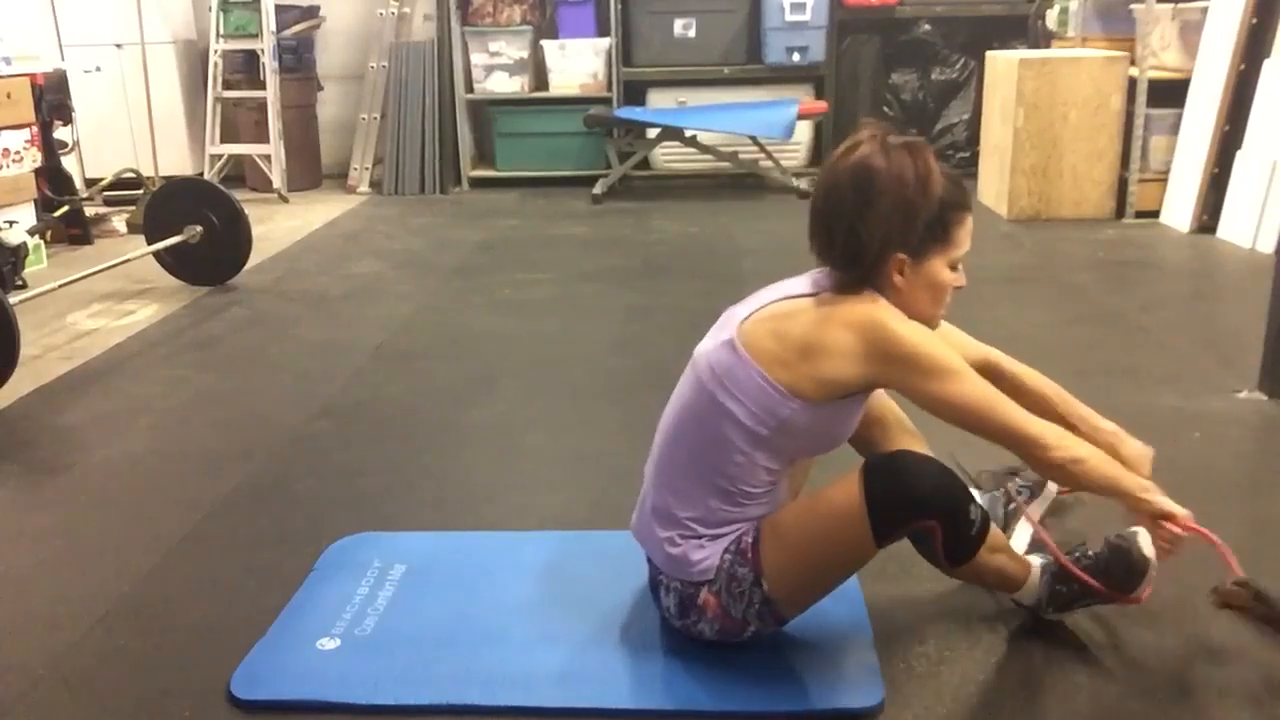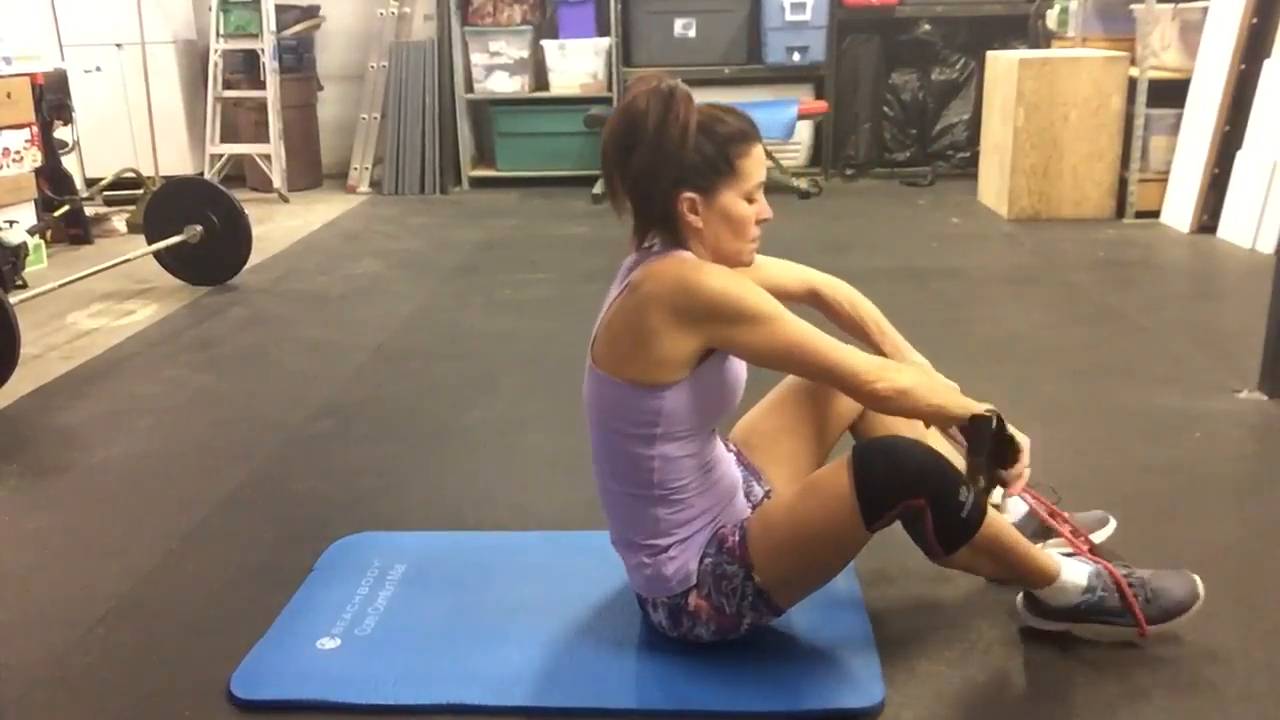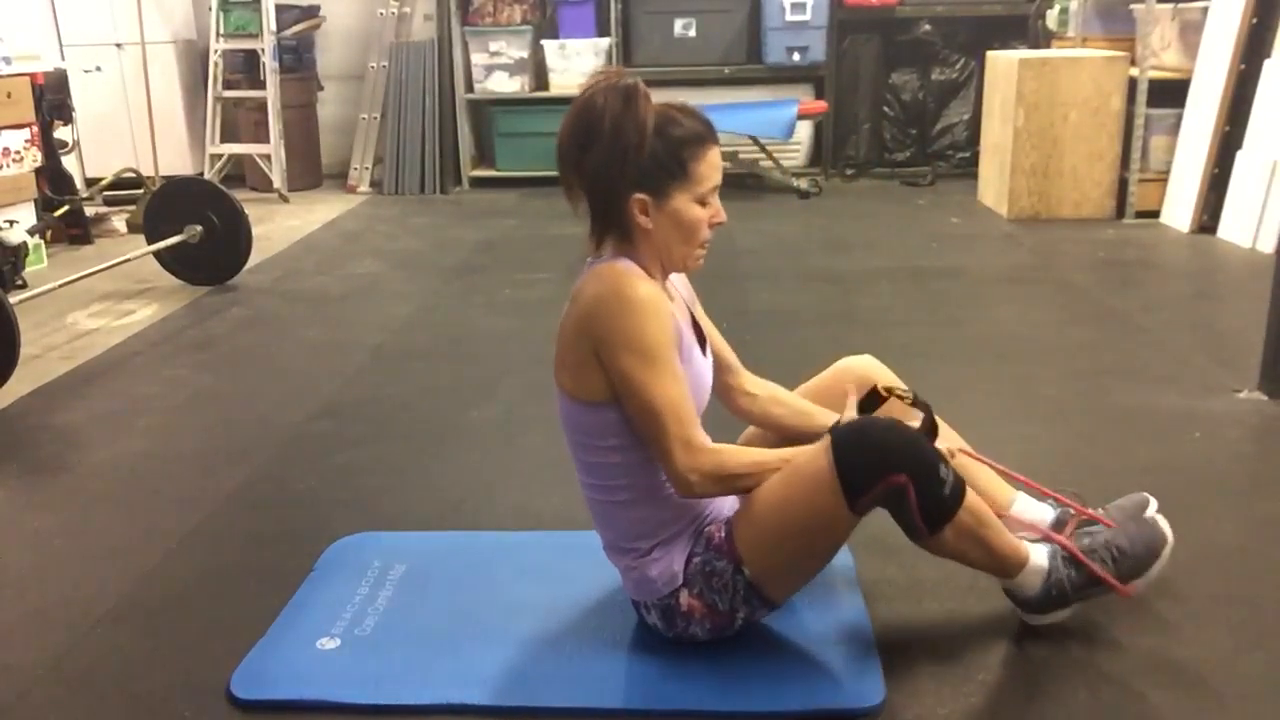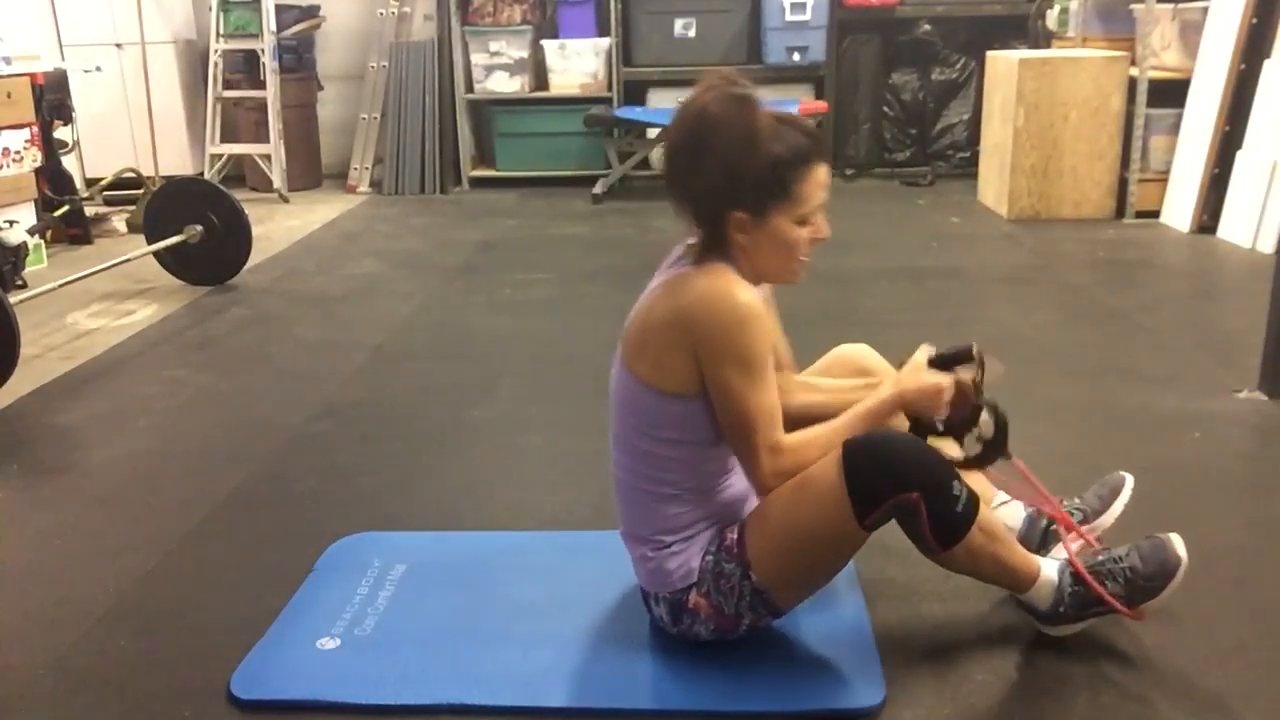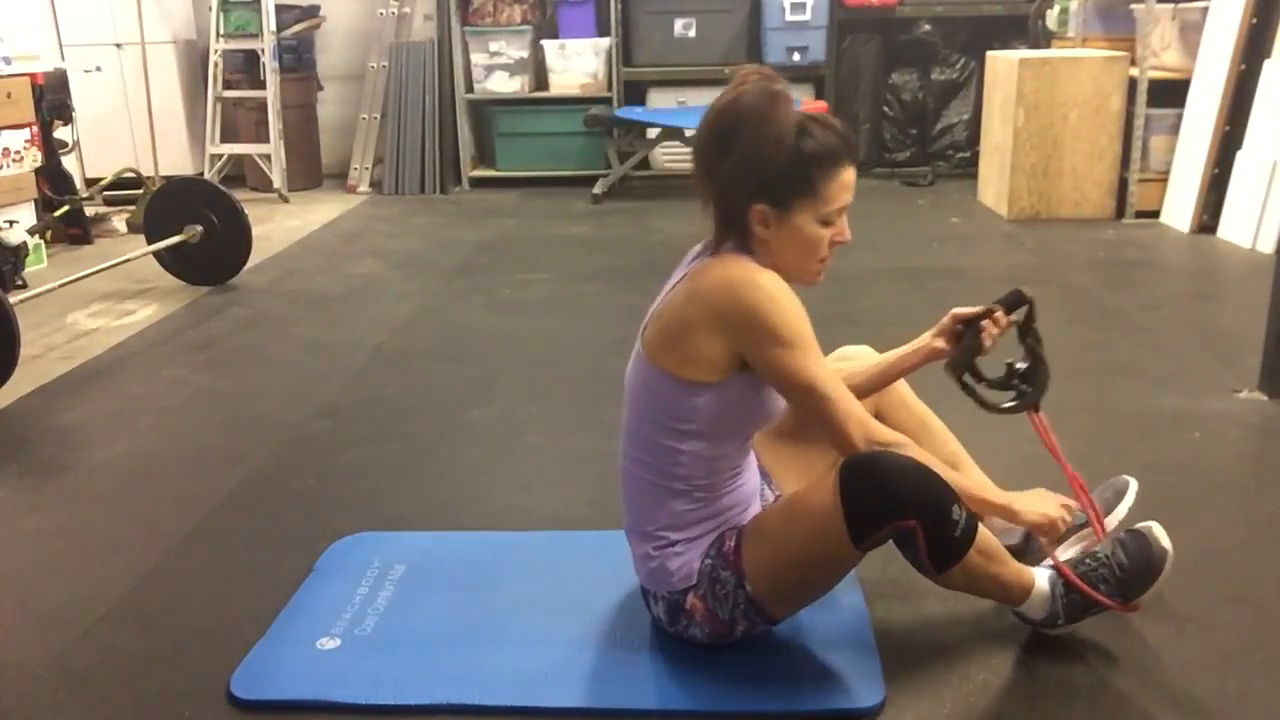
dt=1s
person 1, frame 1
left shoulder: (841, 297)
right shoulder: (871, 329)
left elbow: (989, 365)
right elbow: (1048, 451)
left wrist: (1108, 435)
right wrist: (1146, 497)
left hip: (699, 545)
right hip: (709, 590)
right knee: (912, 486)
left ankle: (978, 523)
right ankle: (1036, 586)
person 1, frame 2
left shoulder: (675, 259)
right shoulder: (688, 288)
left elbow: (822, 289)
right elbow: (874, 383)
left wrist: (916, 370)
right wrist: (984, 416)
left hip: (713, 508)
right hip: (696, 585)
left knee: (845, 380)
right knee: (901, 470)
left ankle: (1006, 520)
right ankle: (1065, 590)
person 1, frame 3
left shoulder: (652, 277)
right shoulder: (624, 296)
left elbow: (742, 389)
right elbow: (692, 466)
left wrist: (851, 433)
right wrist: (847, 452)
left hip: (700, 533)
right hip: (687, 586)
left knee: (861, 377)
right knee: (881, 453)
left ankle: (1039, 524)
right ankle: (1041, 578)
person 1, frame 4
left shoulder: (710, 269)
right shoulder: (724, 302)
left elbow: (781, 393)
right elbow: (770, 464)
left wrist: (896, 390)
right wrist: (890, 401)
left hip: (712, 525)
right hip: (699, 585)
left knee: (858, 365)
right knee: (892, 464)
left ankle: (1015, 525)
right ankle: (1051, 592)
person 1, frame 5
left shoulder: (726, 262)
right shoulder: (746, 291)
left elbow: (823, 392)
right elbow: (857, 440)
left wrist: (928, 348)
right wrist: (1001, 503)
left hip: (724, 513)
right hip: (701, 586)
left knee: (856, 365)
right knee: (892, 484)
left ankle: (1031, 531)
right ankle: (1043, 597)
